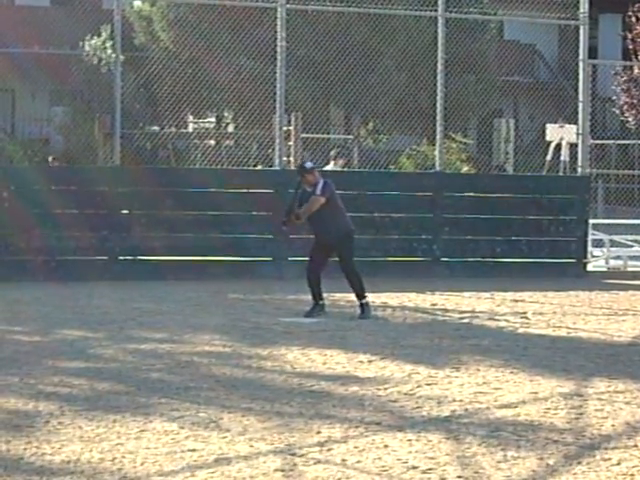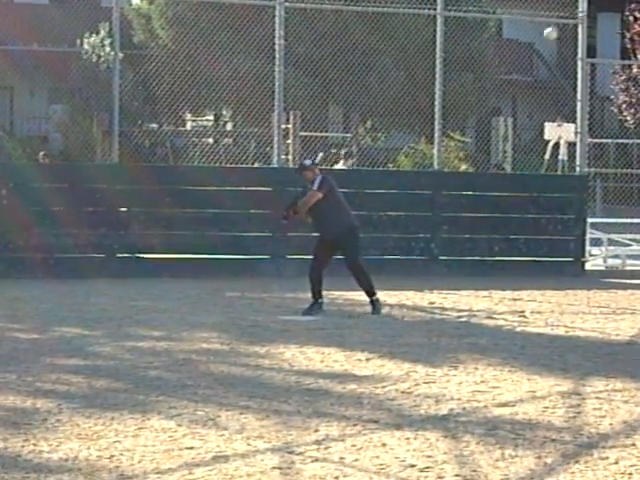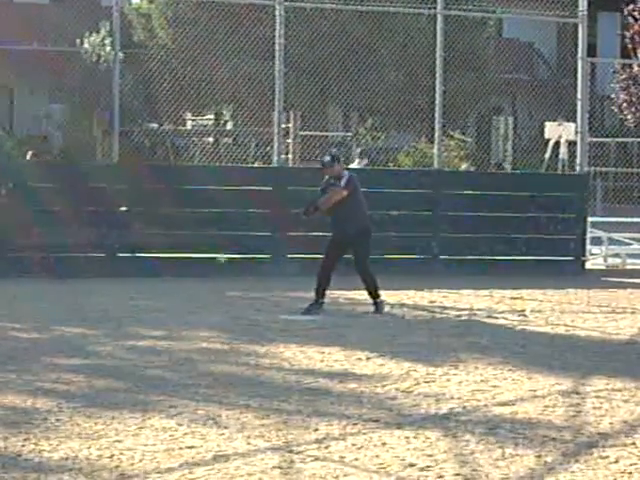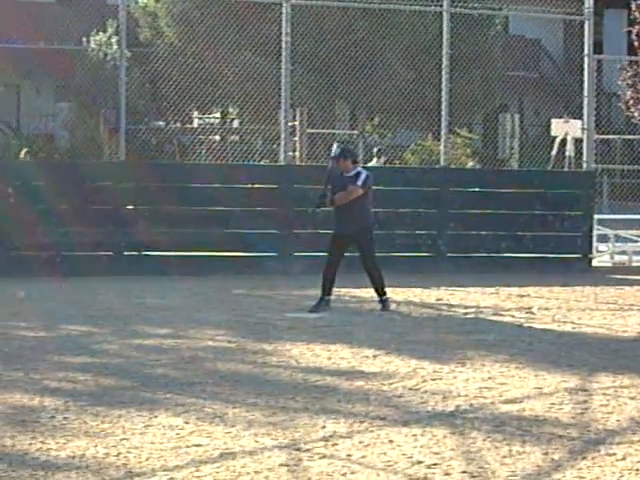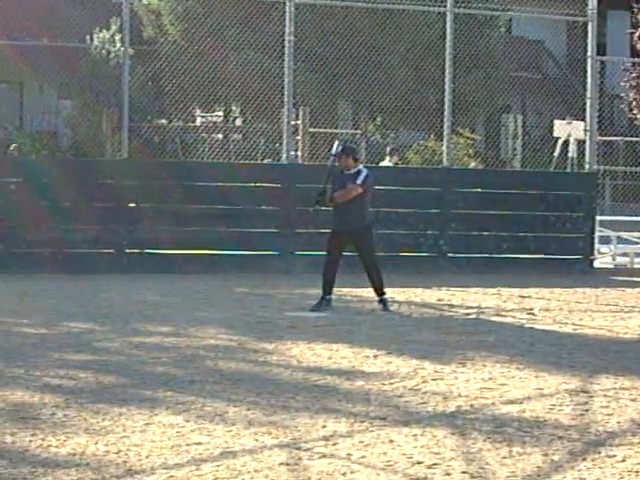
dt=0.4s
person 1, frame 1
left shoulder: (324, 185)
right shoulder: (302, 194)
left elbow: (313, 206)
right elbow: (301, 215)
left wrist: (297, 215)
right wrist: (295, 216)
left hip: (342, 234)
right hip: (322, 238)
left knee: (348, 267)
right knee: (312, 270)
left ankle: (364, 303)
right ankle: (319, 303)
person 1, frame 2
left shoulder: (324, 181)
right shoulder: (307, 192)
left elbow: (310, 200)
right elbow: (307, 215)
left wrist: (294, 211)
right wrist: (295, 211)
left hip: (347, 231)
right hip: (327, 235)
left knee: (354, 265)
right knee: (315, 267)
left ankle: (374, 299)
right ankle: (317, 302)
person 1, frame 3
left shoulder: (349, 178)
right shoulder: (326, 185)
left elbow: (335, 197)
right elbow: (326, 206)
left wrist: (315, 207)
right wrist: (316, 207)
left hip: (360, 231)
right hip: (340, 233)
left knee: (362, 267)
right knee: (326, 266)
left ankle: (377, 300)
right ankle: (318, 301)
person 1, frame 4
left shoulder: (364, 176)
right shoulder: (336, 177)
left elbow: (350, 195)
right elbow: (331, 198)
left wrist: (332, 200)
right wrist: (328, 199)
left hip: (362, 228)
right hip: (341, 229)
left knee: (370, 263)
right knee: (331, 262)
left ankle: (383, 298)
right ankle: (325, 299)
person 1, frame 5
left shoulder: (364, 175)
right shoulder: (337, 176)
left elbow: (349, 193)
right elbow: (331, 197)
left wrist: (331, 197)
right wrist: (328, 197)
left hip: (361, 227)
right hip: (339, 227)
left knee: (370, 262)
right knee: (330, 261)
left ankle: (382, 297)
right ankle: (326, 298)
